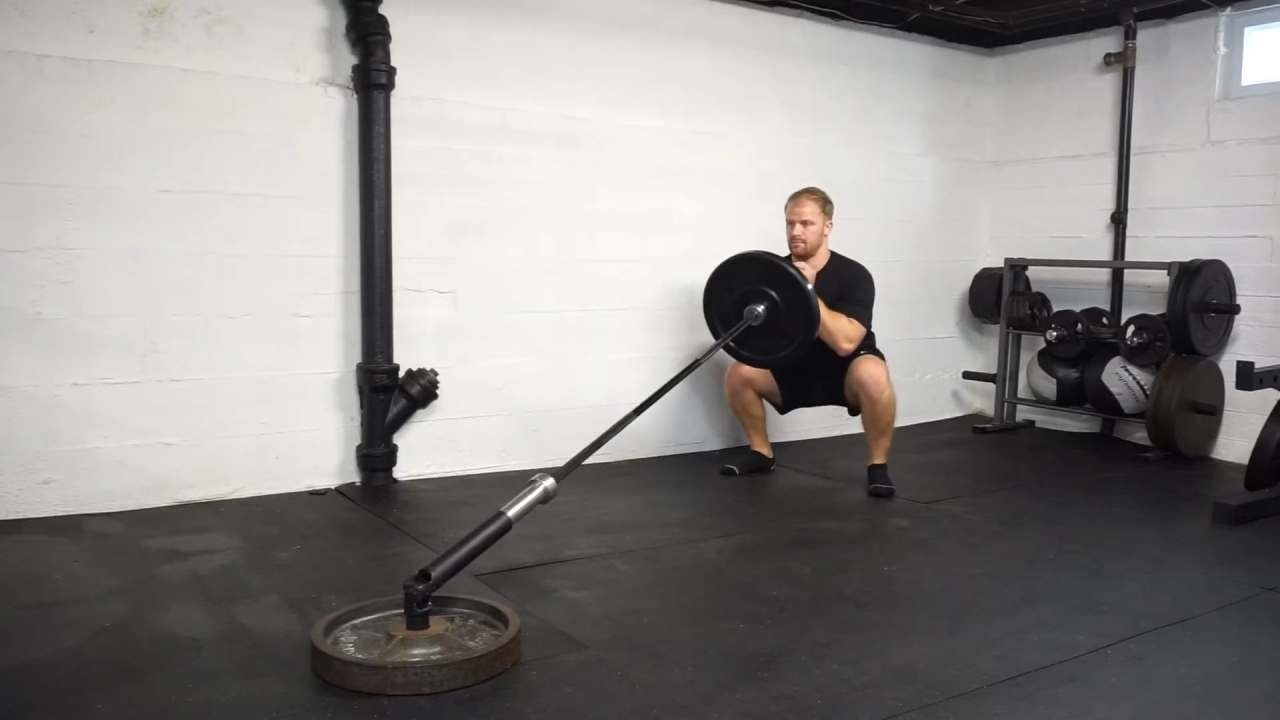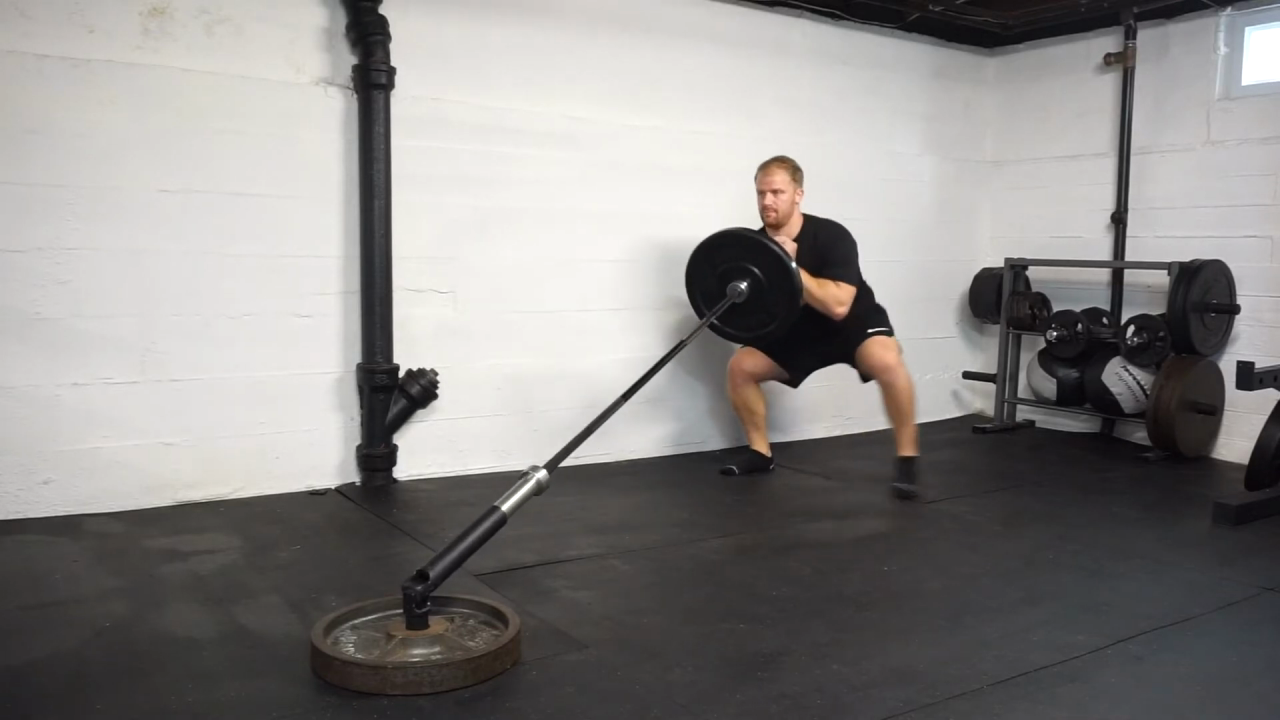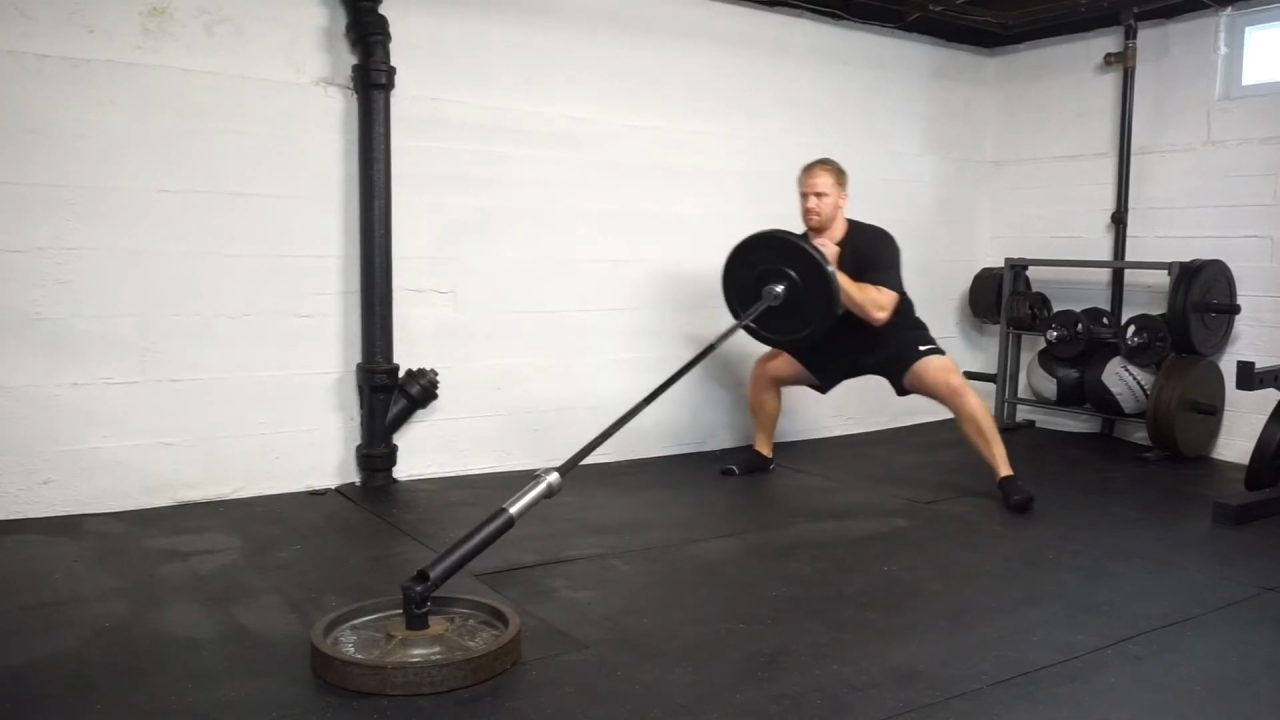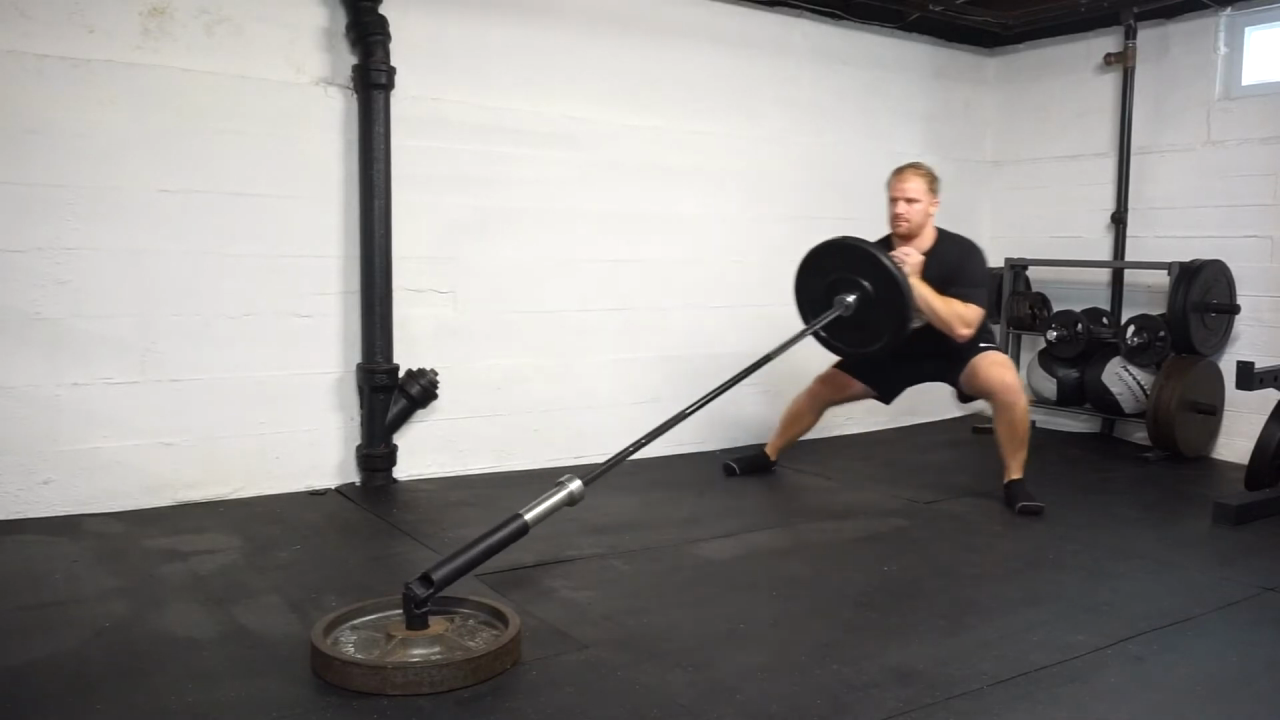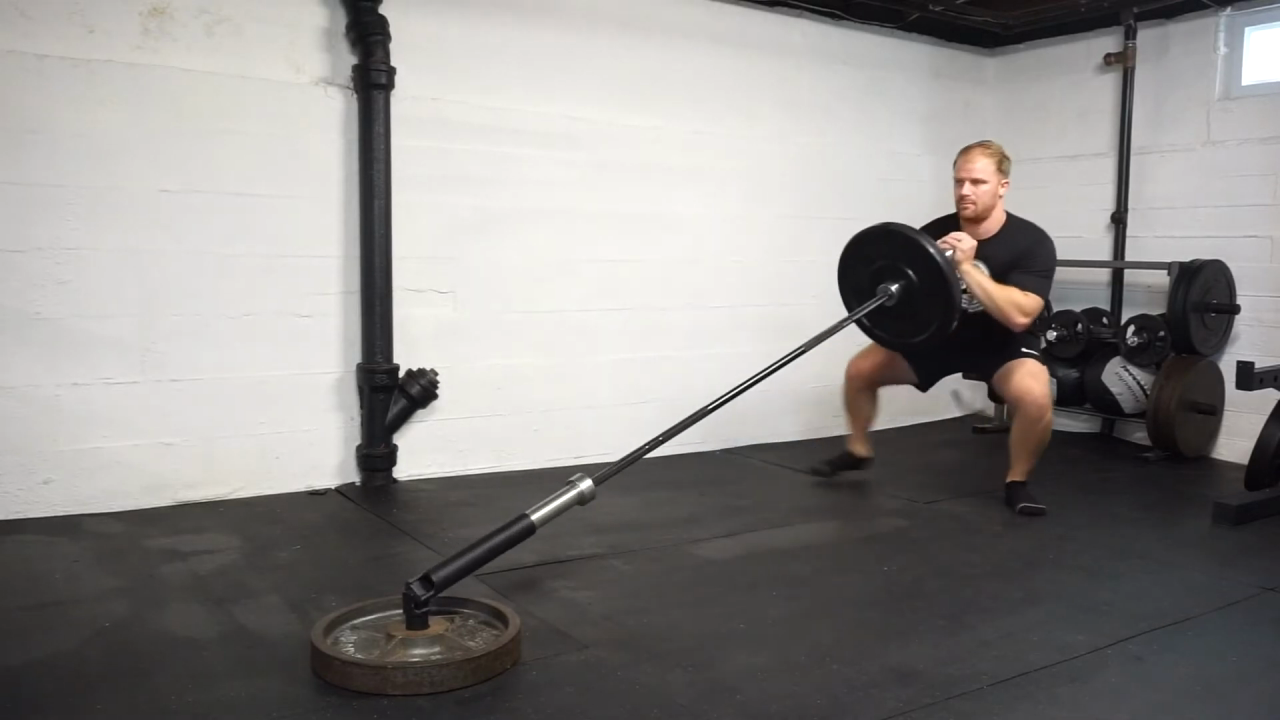
dt=0.4s
person 1, frame 1
left shoulder: (852, 276)
left elbow: (845, 342)
left hip: (845, 372)
right hip: (798, 368)
left knee: (872, 376)
right knee: (739, 375)
left ankle: (878, 465)
right ankle: (761, 452)
person 1, frame 2
left shoulder: (831, 237)
left elbow: (838, 306)
left hip: (854, 322)
right hip: (800, 328)
left knee: (886, 362)
right knee: (740, 367)
left ankle: (906, 457)
right ankle: (760, 451)
person 1, frame 3
left shoulder: (873, 242)
left elbow: (878, 311)
left wrist: (830, 270)
left hip: (893, 335)
right hip: (835, 337)
left knee: (951, 384)
right knee: (765, 370)
left ankle: (1006, 476)
right ankle: (761, 452)
person 1, frame 4
left shoulder: (962, 255)
left elbow: (962, 328)
left wrist: (914, 281)
left hip: (957, 347)
right hip: (896, 346)
left knee: (1006, 384)
right knee: (823, 389)
left ankle: (1014, 481)
right ankle: (768, 455)
person 1, frame 5
left shoulder: (1032, 243)
right shoulder: (937, 234)
left elbow: (1019, 317)
left wrist: (967, 267)
left hip: (1003, 341)
left knee: (1034, 397)
right knee: (860, 370)
left ankle: (1016, 481)
right ankle: (857, 451)
